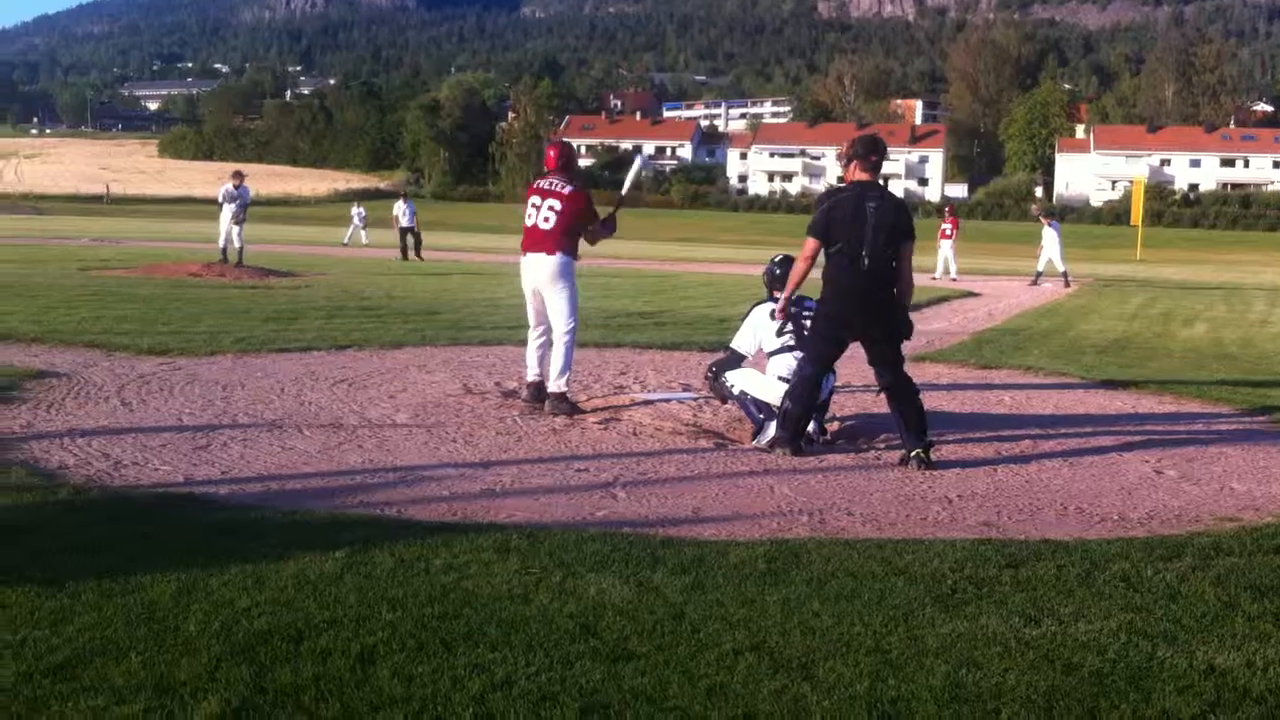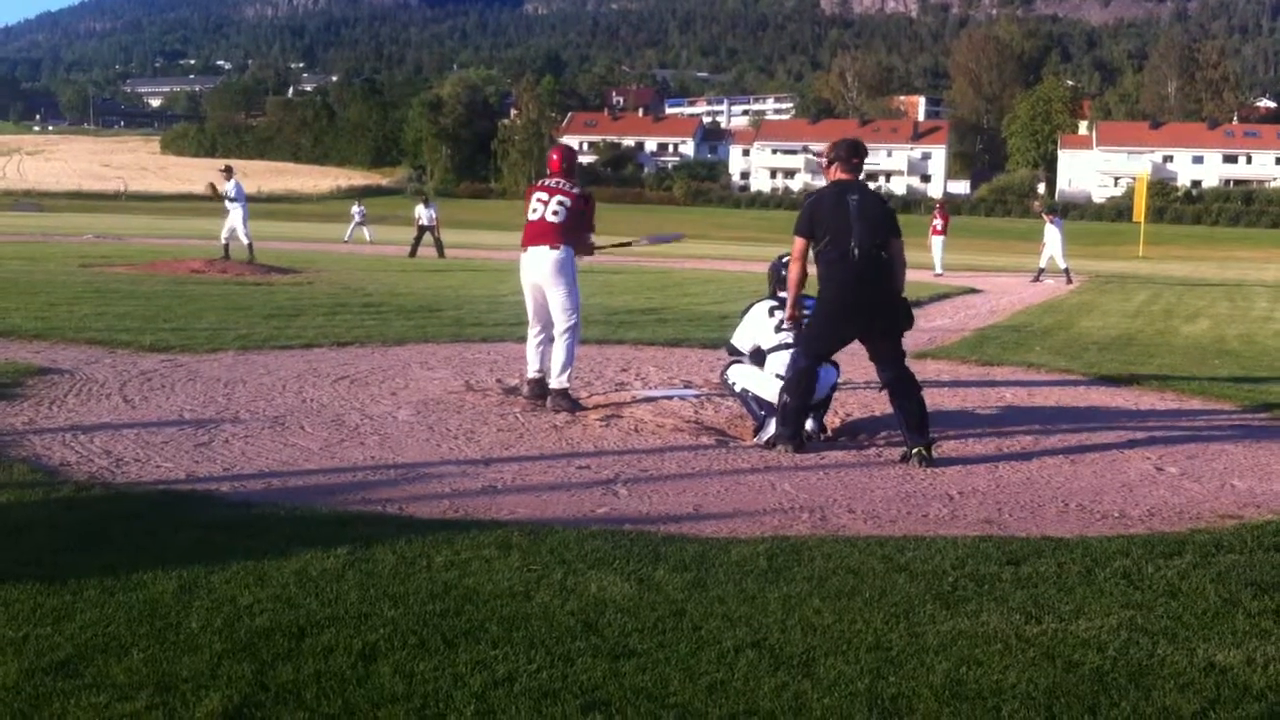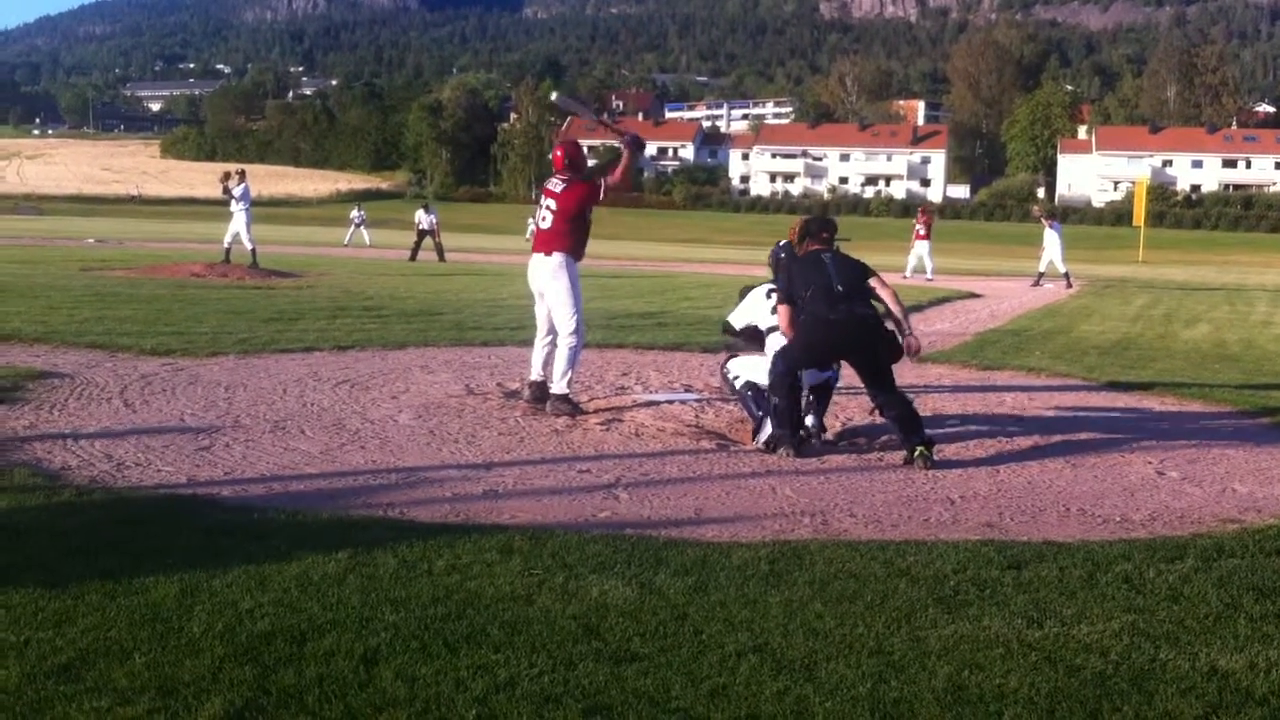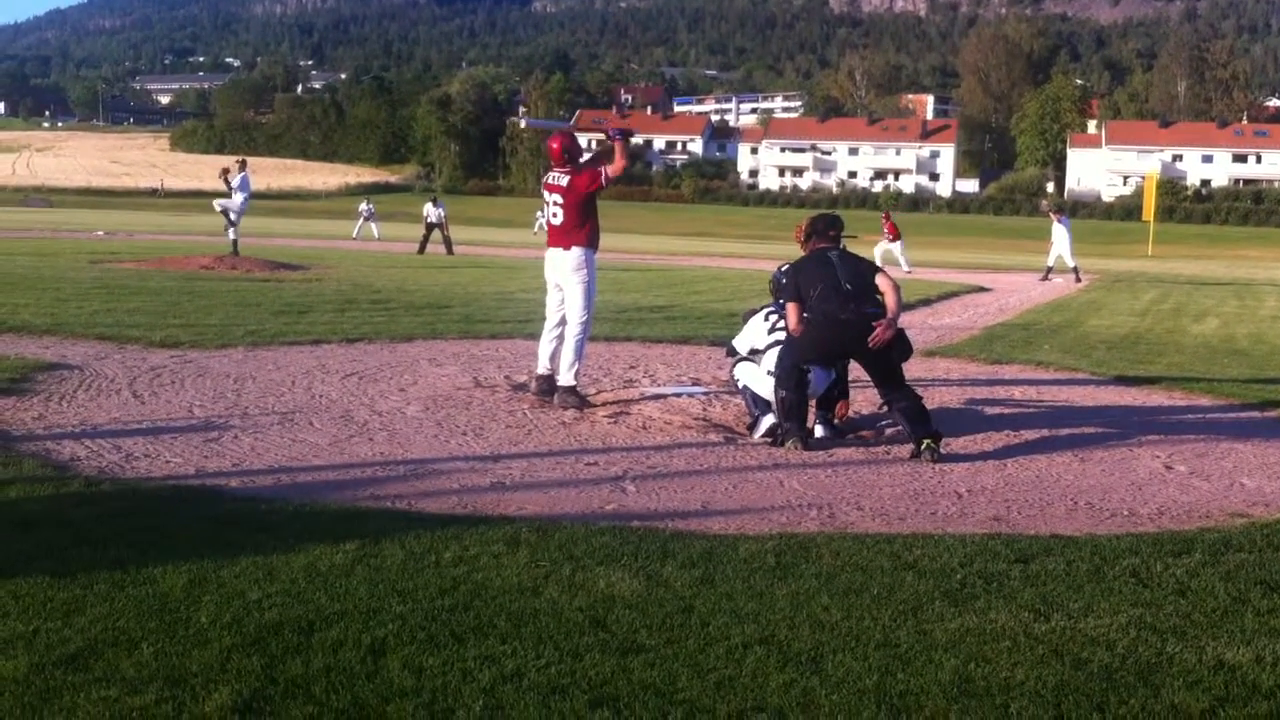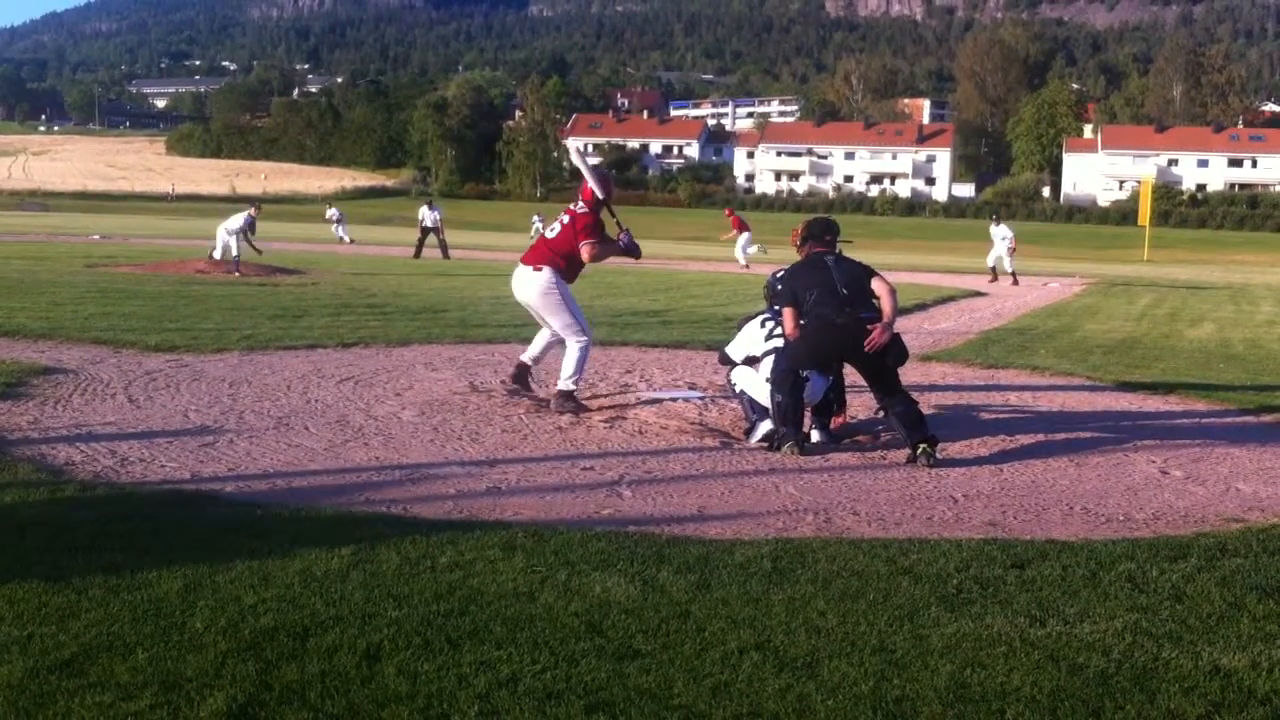
dt=1s
person 1, frame 1
left shoulder: (833, 202)
right shoulder: (897, 207)
left elbow: (807, 257)
right elbow: (903, 267)
left wrist: (785, 296)
right wrist: (903, 311)
left hip: (837, 305)
right hip: (880, 306)
left knee: (811, 369)
right knee: (893, 375)
left ankle: (785, 437)
right ankle: (918, 448)
person 1, frame 2
left shoulder: (817, 200)
right shoulder: (879, 202)
left elbow: (798, 257)
right elbow: (898, 259)
left wrist: (792, 303)
right wrist: (894, 301)
left hip: (835, 300)
right hip: (878, 300)
left knee: (804, 361)
right knee: (895, 370)
left ankle: (787, 435)
right ankle: (919, 444)
person 1, frame 3
left shoulder: (792, 268)
right shoulder: (853, 264)
left elbow: (786, 326)
right elbow: (886, 293)
left wrist: (806, 352)
right wrist: (906, 332)
left hip: (823, 329)
right hip: (865, 328)
left knee: (783, 366)
right knee: (885, 390)
left ankle: (785, 440)
right ankle: (919, 446)
person 1, frame 4
left shoulder: (798, 267)
right shoulder: (858, 261)
left elbow: (795, 325)
right elbow: (889, 286)
left wrist: (812, 346)
right wrist: (891, 320)
left hip: (829, 327)
right hip: (871, 328)
left knee: (789, 362)
right knee: (895, 386)
left ankle: (792, 433)
right ankle: (927, 440)
person 1, frame 5
left shoulder: (794, 273)
right shoulder: (855, 266)
left elbow: (791, 329)
right elbow: (886, 290)
left wrist: (809, 349)
right wrist: (887, 324)
left hip: (824, 332)
right hip: (867, 332)
left knee: (784, 367)
right knee: (890, 390)
left ankle: (789, 437)
right ankle: (922, 444)
person 2, frame 1
left shoulder: (534, 188)
right shoulder: (578, 194)
right elbow: (592, 237)
right wrist: (607, 225)
left hip: (529, 262)
right hip: (556, 263)
left knee: (538, 328)
right knee: (563, 330)
left ankle: (533, 386)
right ankle: (556, 395)
person 2, frame 2
left shoulder: (535, 189)
right shoulder: (582, 197)
right elbow: (581, 243)
right wrist: (587, 247)
left hip: (528, 258)
right hip: (556, 259)
left knee: (538, 325)
right knee: (566, 327)
left ankle: (535, 382)
right ankle: (558, 392)
person 2, frame 3
left shoulder: (550, 185)
right shoulder: (580, 189)
left elbow: (602, 181)
right elbow: (616, 181)
left wrist: (625, 153)
right wrist: (629, 151)
left hip: (538, 263)
right hip: (558, 264)
left knee: (546, 330)
right knee: (570, 332)
left ankle: (536, 386)
right ankle: (558, 396)
person 2, frame 4
left shoulder: (549, 179)
right shoulder: (581, 180)
left elbow: (582, 166)
right elbow: (620, 166)
left wrist: (608, 147)
right wrist: (618, 139)
left hip: (553, 257)
right hip: (576, 258)
left knee: (554, 321)
right knee: (577, 326)
left ankle: (543, 378)
right ankle: (566, 389)
person 2, frame 5
left shoulder: (574, 211)
right shoulder: (588, 219)
left elbow: (596, 244)
right elbow: (589, 255)
left wrist: (620, 245)
right wrist: (620, 246)
left hip: (522, 277)
right hip: (543, 280)
left knee: (556, 328)
right knee: (579, 338)
left ankle: (523, 367)
right ankle: (564, 395)
person 3, frame 1
left shoulder: (763, 311)
right shoulder: (813, 307)
left elbow: (735, 356)
left wrist: (714, 370)
left hip: (781, 391)
right hip: (817, 391)
left knee: (728, 375)
right knee: (827, 374)
left ankle: (769, 424)
right ankle: (813, 423)
person 3, frame 2
left shoulder: (761, 308)
right shoulder: (814, 305)
left elbow: (734, 350)
left hip: (779, 389)
right hip: (816, 388)
left knee: (732, 372)
right knee: (831, 368)
left ankle: (770, 421)
right ankle: (813, 421)
person 3, frame 3
left shoulder: (762, 292)
left elbow: (729, 328)
right hip: (815, 369)
left knee: (731, 367)
right knee: (831, 367)
left ankle: (767, 422)
right ankle: (813, 419)
person 3, frame 4
left shoulder: (762, 316)
left elbow: (731, 351)
right wrist: (843, 397)
left hip: (774, 386)
right hip: (811, 385)
left knee: (740, 366)
right knee: (833, 368)
left ankle: (763, 418)
right ankle: (824, 423)
person 3, frame 5
left shoulder: (757, 323)
left elbow: (724, 359)
right elbow: (835, 366)
right wrist: (840, 404)
left hip: (771, 393)
right hip: (810, 395)
left knee: (737, 371)
right knee: (831, 373)
left ankle: (761, 423)
right ankle: (820, 428)
